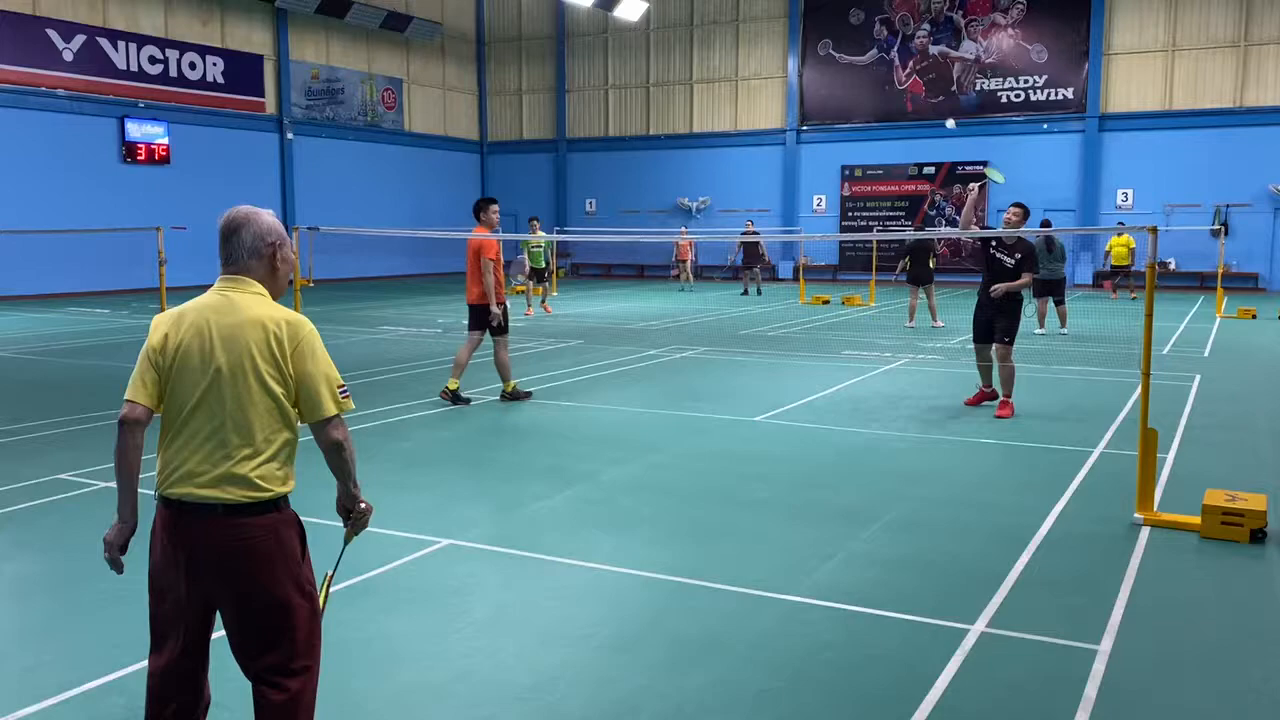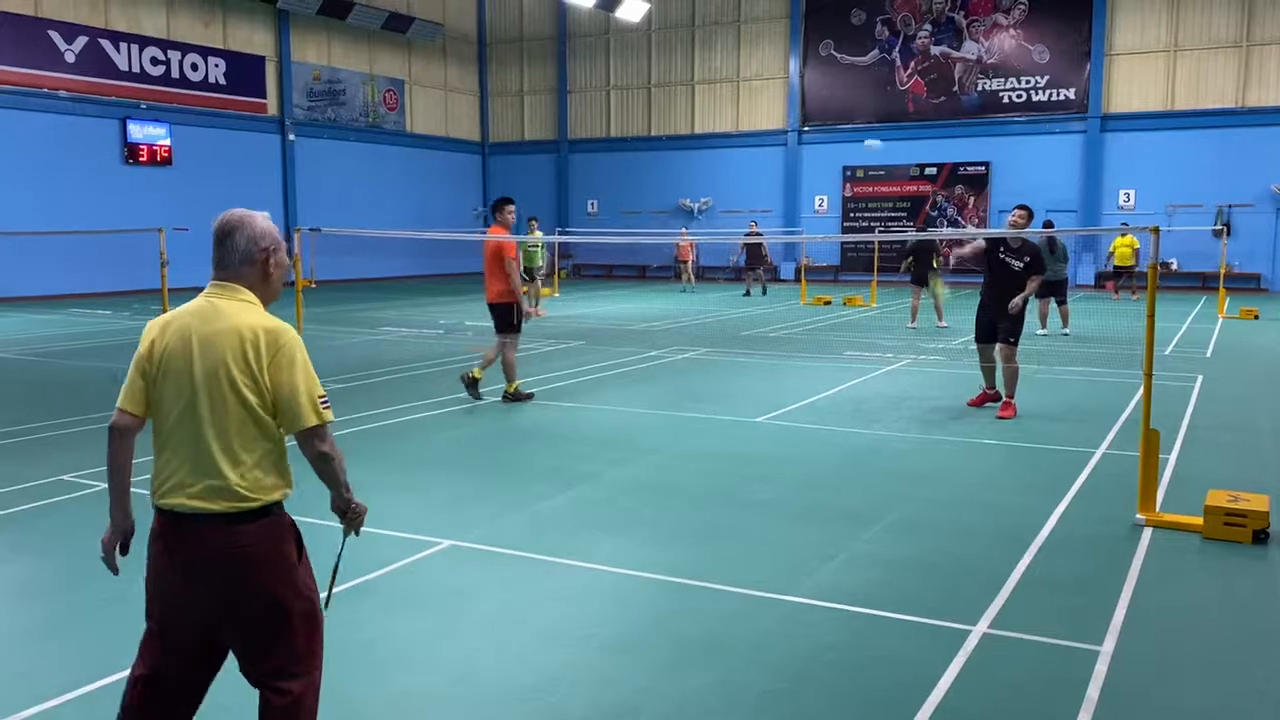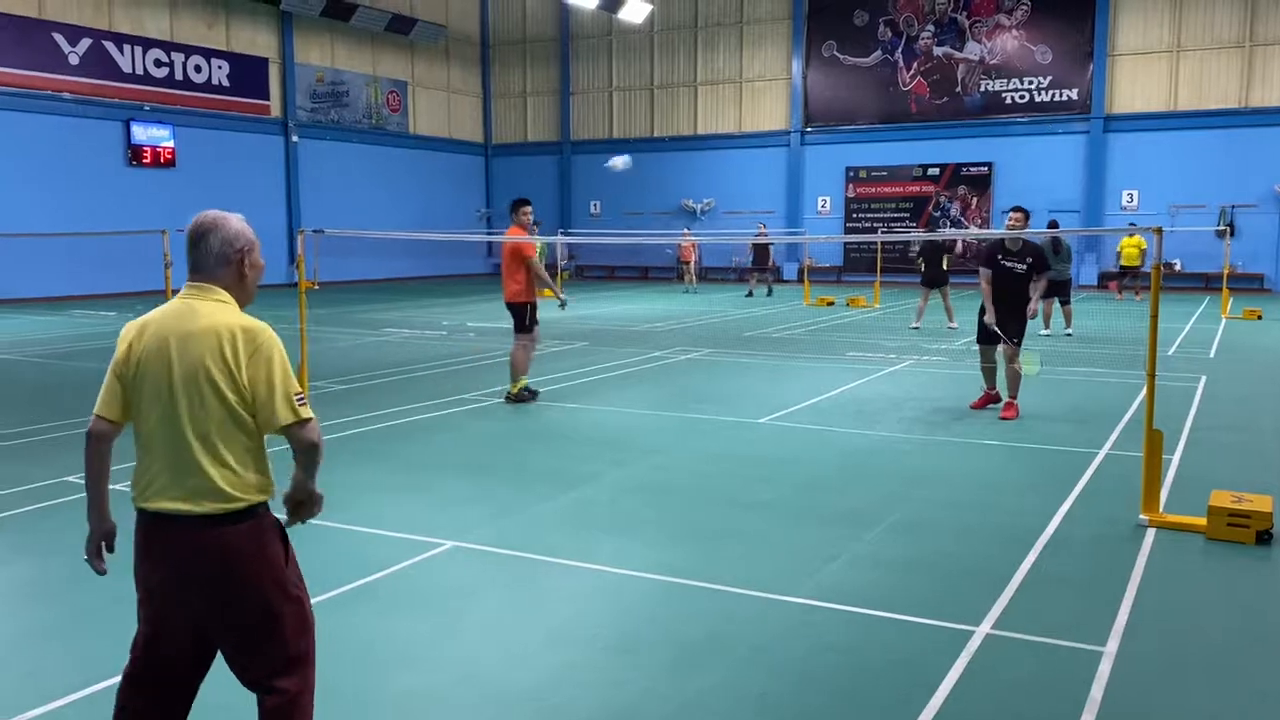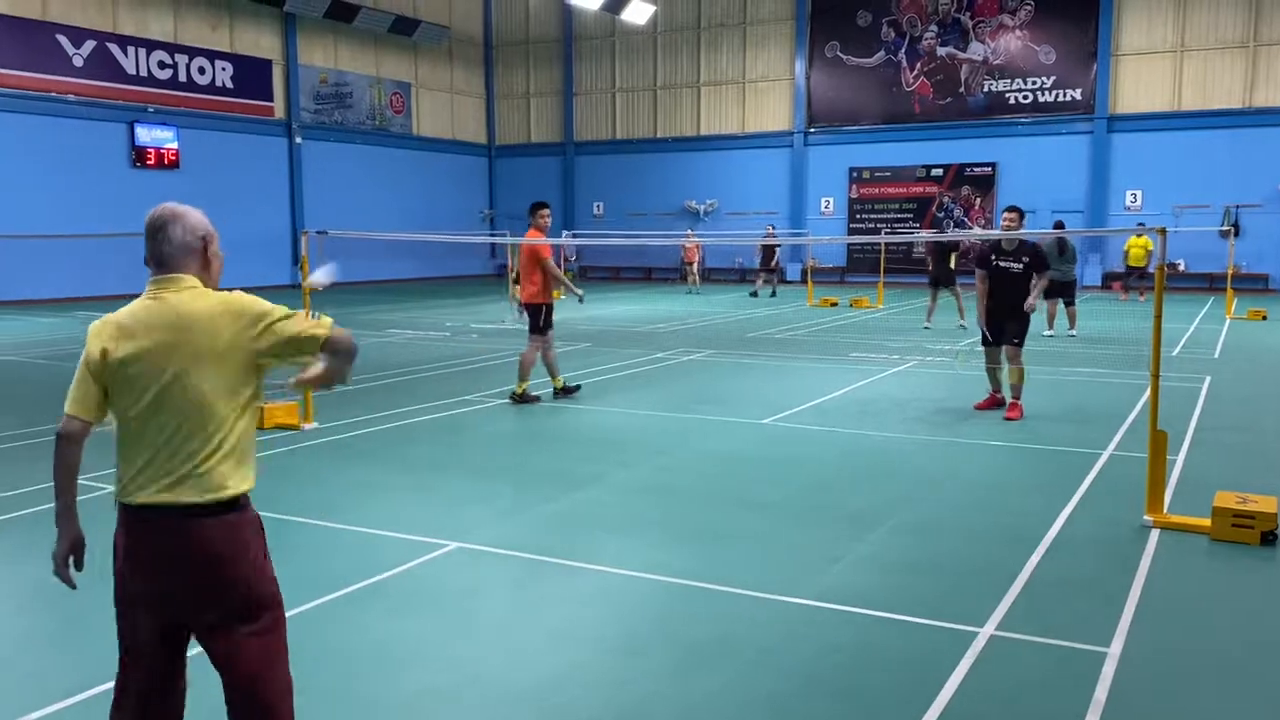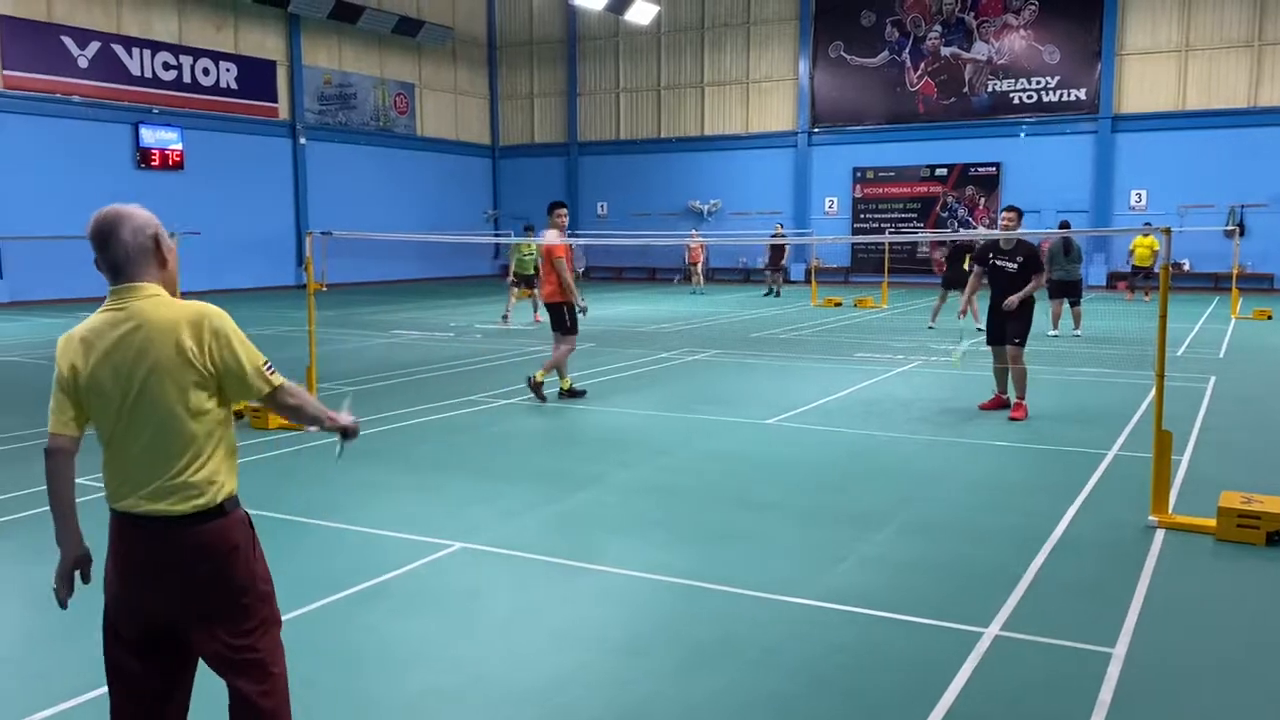
dt=0.2s
person 1, frame 1
left shoulder: (170, 323)
right shoulder: (289, 328)
left elbow: (131, 420)
right elbow: (332, 432)
left wrist: (125, 516)
right wrist: (350, 492)
left hip: (177, 520)
right hip: (256, 525)
left knee: (174, 663)
right knee: (286, 661)
person 1, frame 2
left shoulder: (161, 329)
right shoulder: (272, 336)
left elbow: (121, 428)
right elbow: (317, 443)
left wrist: (119, 516)
right wrist: (344, 498)
left hip: (173, 528)
right hip: (249, 533)
left knee: (163, 667)
right knee: (290, 665)
person 1, frame 3
left shoulder: (139, 333)
right shoulder: (249, 336)
left elbow: (98, 432)
right elbow: (305, 438)
left wrist: (98, 517)
right wrist: (305, 487)
left hip: (158, 530)
right hip: (236, 533)
left knee: (156, 667)
right knee: (284, 664)
person 1, frame 4
left shoulder: (109, 331)
right shoulder: (232, 312)
left elbow: (70, 433)
right elbow: (339, 343)
left wrist: (67, 526)
right wrist: (328, 370)
left hip: (140, 528)
right hip: (219, 526)
left knee: (144, 672)
right knee: (255, 666)
person 1, frame 5
left shoulder: (76, 344)
right shoulder: (199, 322)
left elbow: (59, 451)
right elbow: (275, 393)
left wrist: (70, 542)
right wrist: (334, 421)
left hip: (132, 535)
right hip: (208, 531)
right knee: (256, 663)
person 2, frame 1
left shoulder: (1026, 249)
right shoulder: (990, 238)
left elbow: (1028, 279)
right elbow: (965, 226)
left wrist: (1006, 287)
right wrist: (973, 196)
left hip: (1009, 307)
right hip: (984, 304)
left knee: (1003, 353)
right knee: (980, 350)
left ankle: (1006, 400)
right ankle: (987, 390)
person 2, frame 2
left shoulder: (1033, 252)
right shoulder: (995, 241)
left elbow: (1035, 281)
right elbow: (977, 246)
left wrist: (1021, 297)
right wrist: (962, 251)
left hip: (1011, 310)
right hip: (987, 306)
left knee: (1007, 353)
right knee: (984, 350)
left ankle: (1008, 402)
right ankle: (991, 391)
person 2, frame 3
left shoulder: (1034, 251)
right shoulder: (992, 249)
left elbow: (1041, 279)
right elbow: (985, 282)
left wrist: (1035, 301)
right wrist: (989, 311)
left hip: (1017, 311)
right hip: (992, 310)
left knee: (1011, 354)
right knee: (985, 352)
left ankle: (1011, 402)
right ankle: (991, 392)
person 2, frame 4
left shoulder: (1031, 250)
right shoulder: (988, 250)
left elbow: (1042, 278)
right elbow: (981, 282)
left wrist: (1035, 297)
right wrist: (981, 312)
left hip: (1018, 311)
right hip: (993, 310)
left knee: (1012, 355)
right knee: (991, 354)
left ankle: (1016, 403)
right ankle: (996, 395)
person 2, frame 5
left shoulder: (1028, 250)
right shoulder: (988, 248)
left elbow: (1038, 281)
right elbow: (976, 275)
left wrist: (1019, 296)
right wrist: (966, 300)
left hip: (1020, 310)
right hip: (997, 308)
left knee: (1014, 354)
right knee: (998, 354)
left ankle: (1020, 403)
right ankle: (1002, 397)
person 3, frame 1
left shoulder: (475, 236)
right shoulder: (489, 239)
right elbow: (488, 274)
right wrist: (494, 305)
left hip: (475, 299)
right hip: (489, 300)
left knee: (471, 343)
right knee: (501, 345)
left ankle: (451, 388)
right ankle: (509, 389)
person 3, frame 2
left shoulder: (491, 236)
right shoulder: (506, 239)
right elbow: (512, 274)
right wrist: (524, 303)
left hip: (494, 297)
right hip: (508, 299)
left knee: (503, 343)
right knee: (511, 345)
left ankle: (473, 375)
right ankle: (512, 390)
person 3, frame 3
left shoulder: (510, 236)
right shoulder: (522, 238)
right elbow: (538, 270)
right wrist: (558, 293)
left hip: (515, 296)
right hip: (522, 298)
left knee: (532, 339)
right knee: (521, 344)
left ankle: (520, 383)
right ankle: (514, 391)
person 3, frame 4
left shoulder: (530, 238)
right shoulder: (539, 240)
right elbow: (553, 271)
right wrist: (574, 290)
left hip: (533, 298)
right hip: (539, 300)
left knee: (546, 343)
right knee: (535, 345)
left ankle: (559, 385)
right ankle: (519, 391)
person 3, frame 5
left shoulder: (554, 238)
right shoulder: (556, 239)
right elbow: (564, 273)
right wrist: (577, 299)
left hip: (554, 298)
right hip: (560, 299)
left knee: (562, 343)
right knee: (569, 344)
left ankle: (565, 386)
right ankle: (537, 379)
